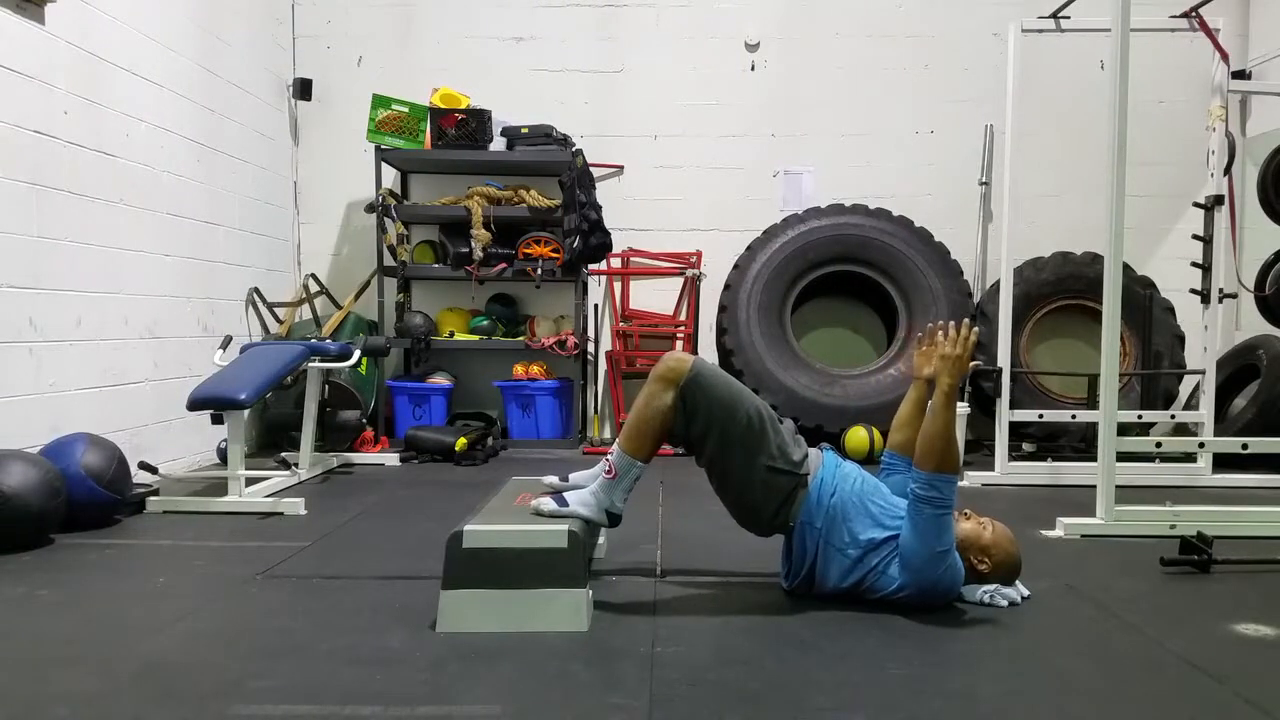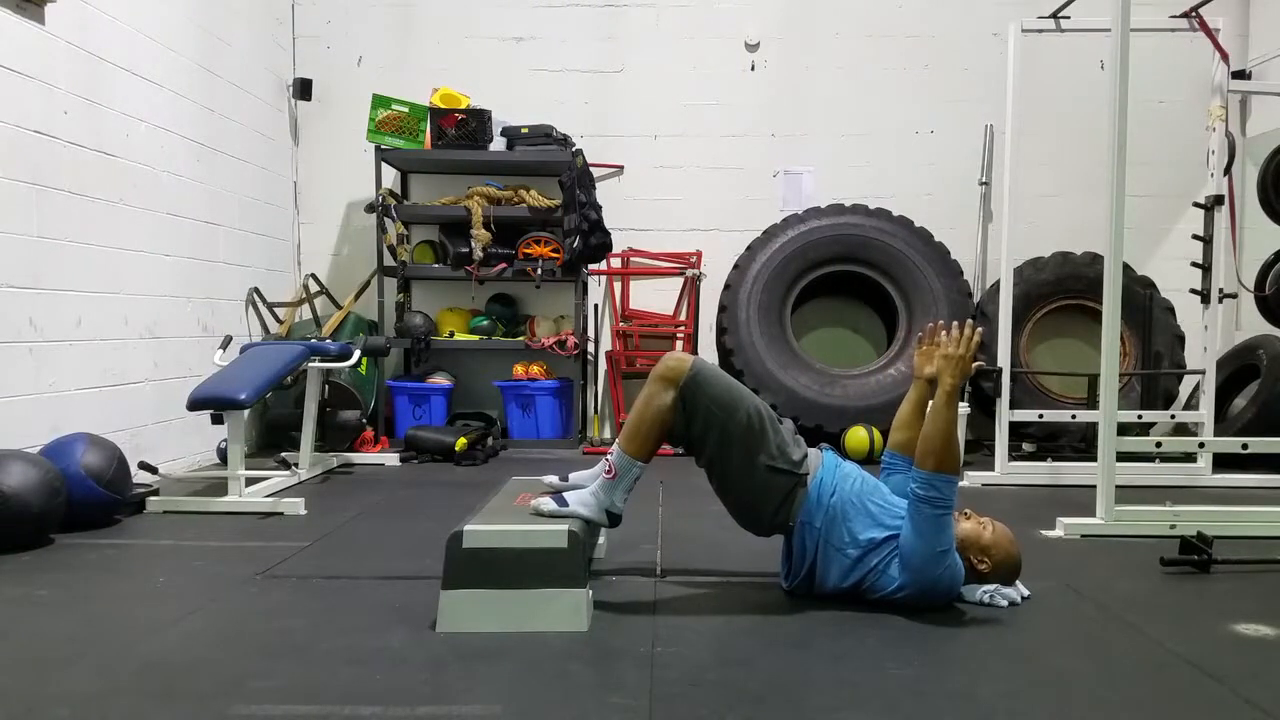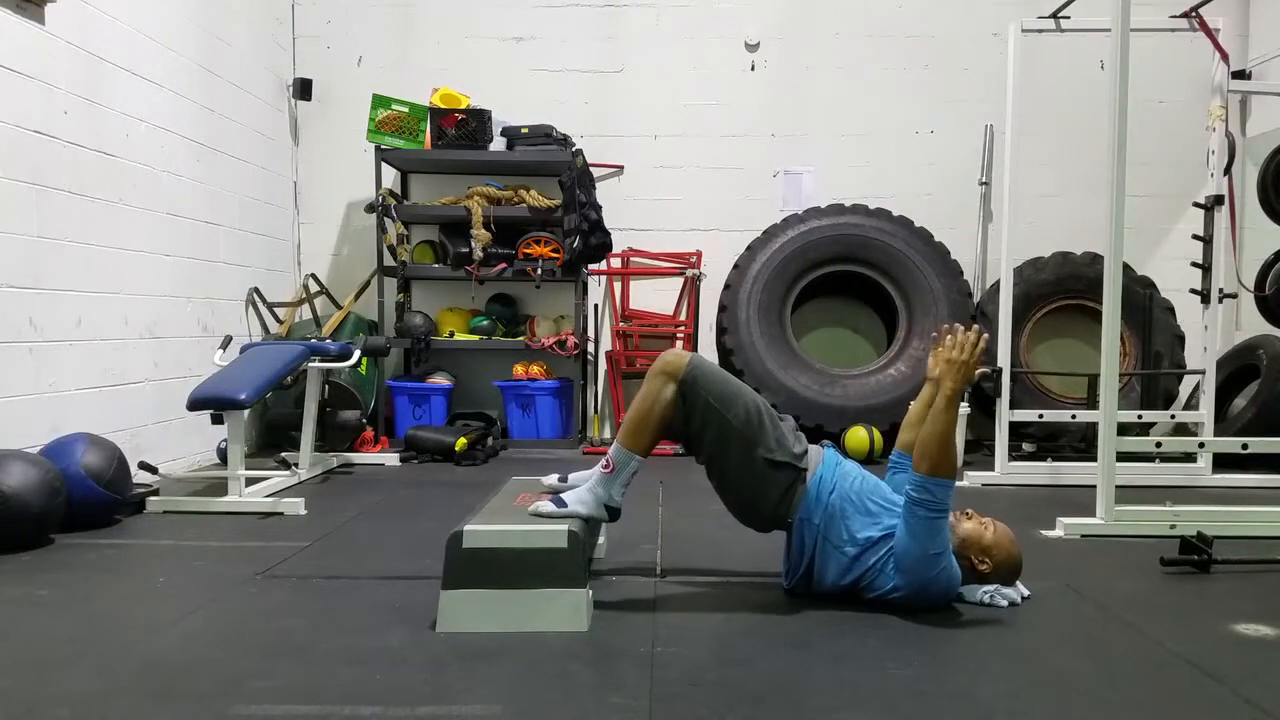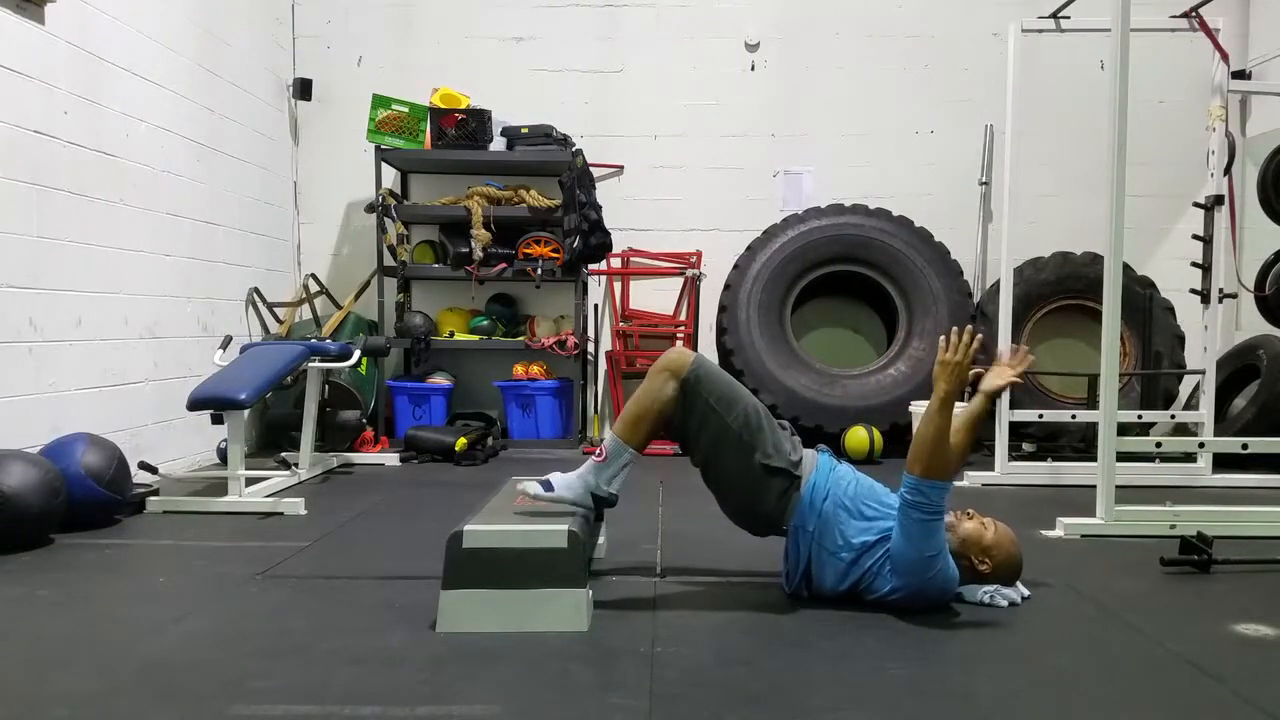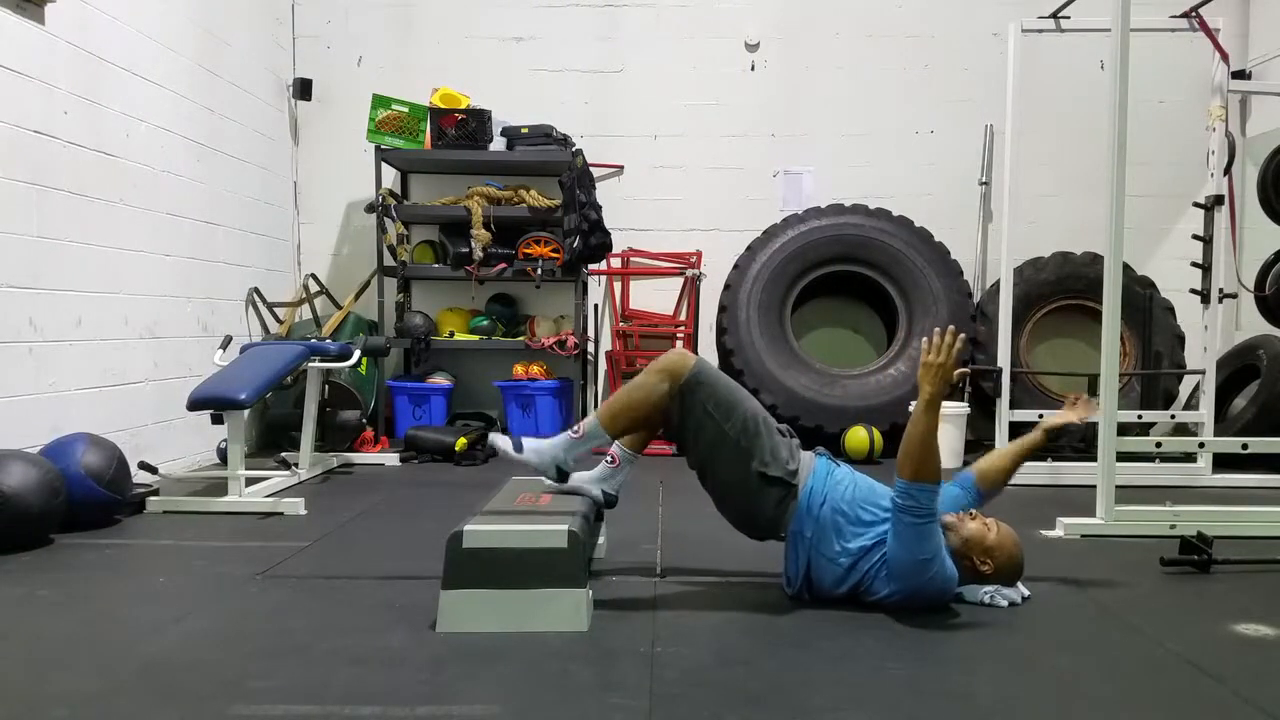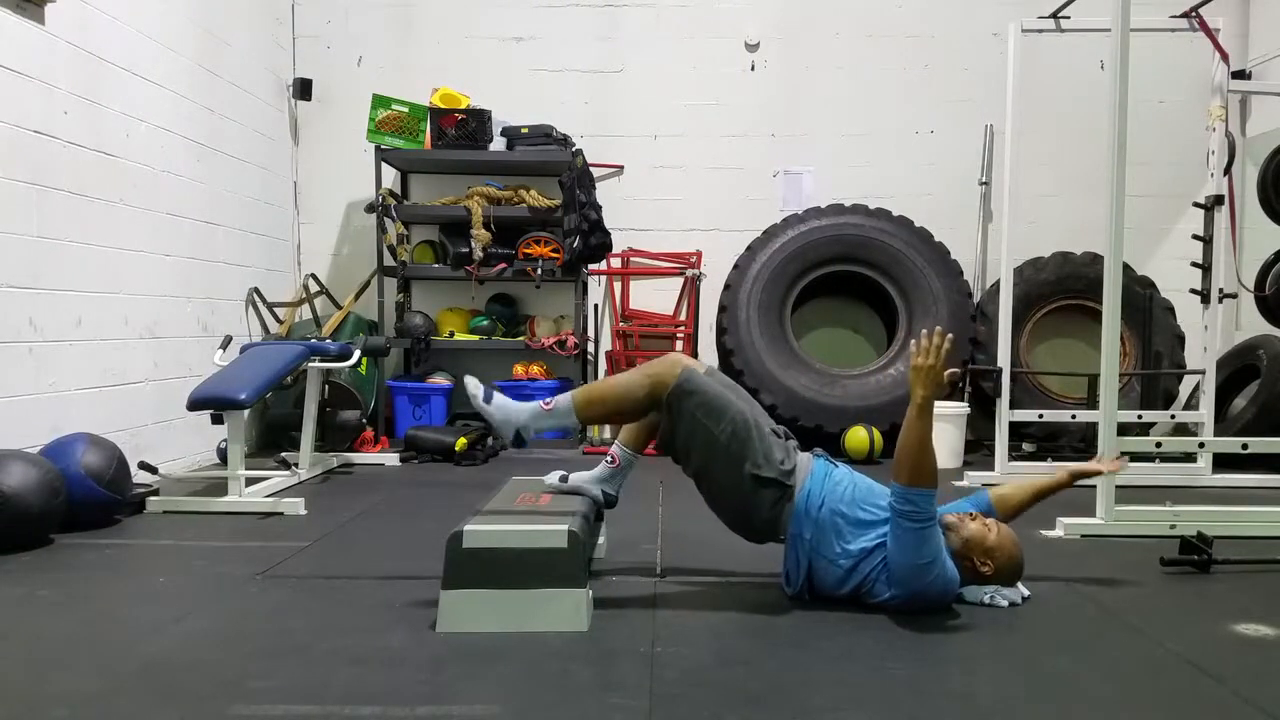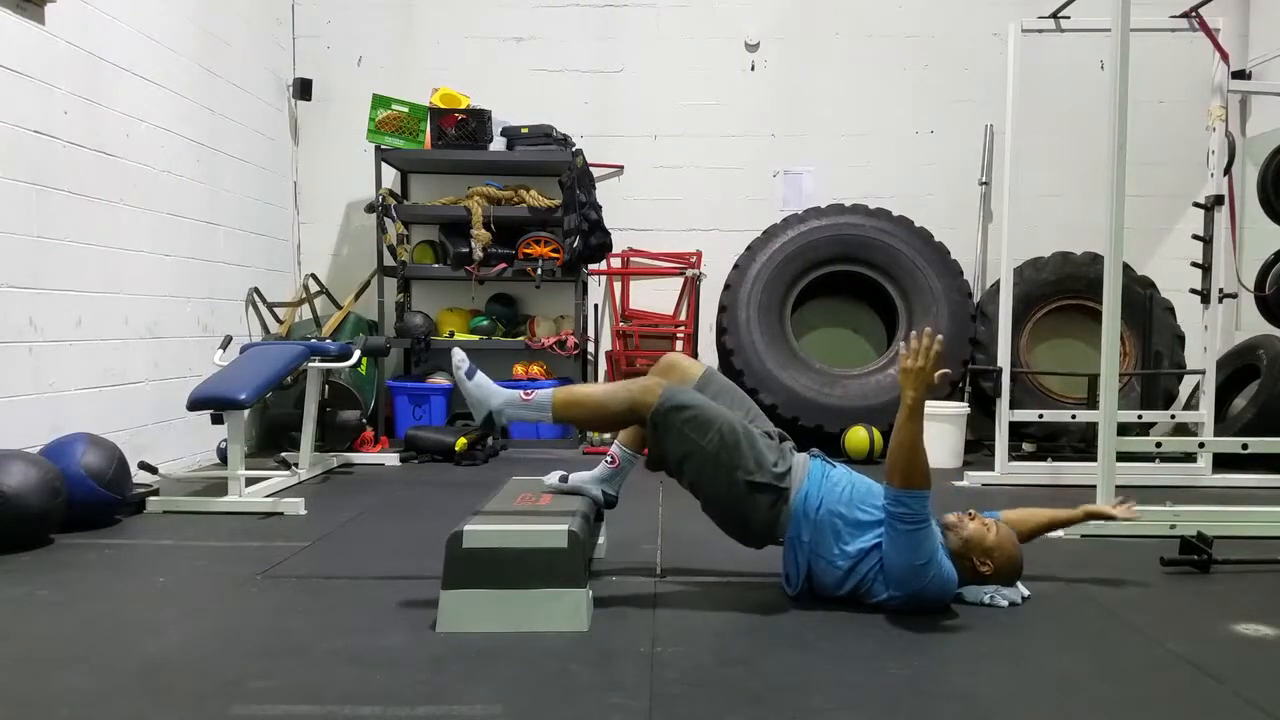
dt=0.2s
person 1, frame 1
left shoulder: (935, 572)
right shoulder: (911, 522)
left elbow: (934, 485)
right elbow: (901, 465)
left wrist: (947, 390)
right wrist: (922, 383)
left hip: (787, 489)
right hip: (802, 472)
left knee: (676, 371)
right knee: (679, 383)
left ankle: (605, 497)
right ankle: (609, 476)
person 1, frame 2
left shoulder: (935, 573)
right shoulder: (911, 520)
left elbow: (934, 486)
right elbow: (901, 462)
left wrist: (949, 390)
right wrist: (923, 382)
left hip: (786, 488)
right hip: (800, 473)
left knee: (676, 372)
right knee: (677, 386)
left ankle: (606, 497)
right ankle: (608, 476)
person 1, frame 3
left shoulder: (932, 574)
right shoulder: (918, 529)
left elbow: (930, 490)
right elbow: (908, 465)
left wrist: (950, 394)
right wrist: (933, 383)
left hip: (787, 483)
right hip: (797, 475)
left knee: (675, 368)
right knee: (677, 384)
left ankle: (604, 493)
right ankle: (606, 475)
person 1, frame 4
left shoulder: (929, 575)
right shoulder: (935, 541)
left elbow: (926, 493)
right elbow: (927, 479)
left wrist: (946, 395)
right wrist: (984, 398)
left hip: (781, 487)
right hip: (799, 474)
left knee: (677, 366)
right knee: (676, 383)
left ankle: (593, 482)
right ankle: (599, 475)
person 1, frame 5
left shoulder: (926, 575)
right shoulder: (943, 540)
left elbow: (916, 496)
right elbow: (974, 482)
left wrist: (930, 398)
right wrist: (1045, 430)
left hip: (777, 490)
right hip: (799, 470)
left knee: (676, 369)
right knee: (676, 382)
left ankle: (560, 453)
right ankle: (607, 477)
person 1, frame 6
left shoulder: (929, 577)
right shoulder: (944, 544)
left elbow: (913, 499)
right elbow: (994, 497)
left wrist: (923, 399)
right wrist: (1071, 472)
left hip: (775, 492)
right hip: (794, 468)
left knee: (668, 374)
right knee: (675, 376)
left ankle: (525, 418)
right ankle: (607, 479)
person 1, frame 7
left shoulder: (928, 577)
right shoulder: (946, 546)
left elbow: (907, 502)
right elbow: (1010, 519)
left wrist: (913, 400)
right wrist: (1083, 511)
left hip: (769, 493)
right hip: (786, 466)
left knee: (651, 394)
right knee: (674, 367)
left ankle: (503, 403)
right ankle: (605, 481)
